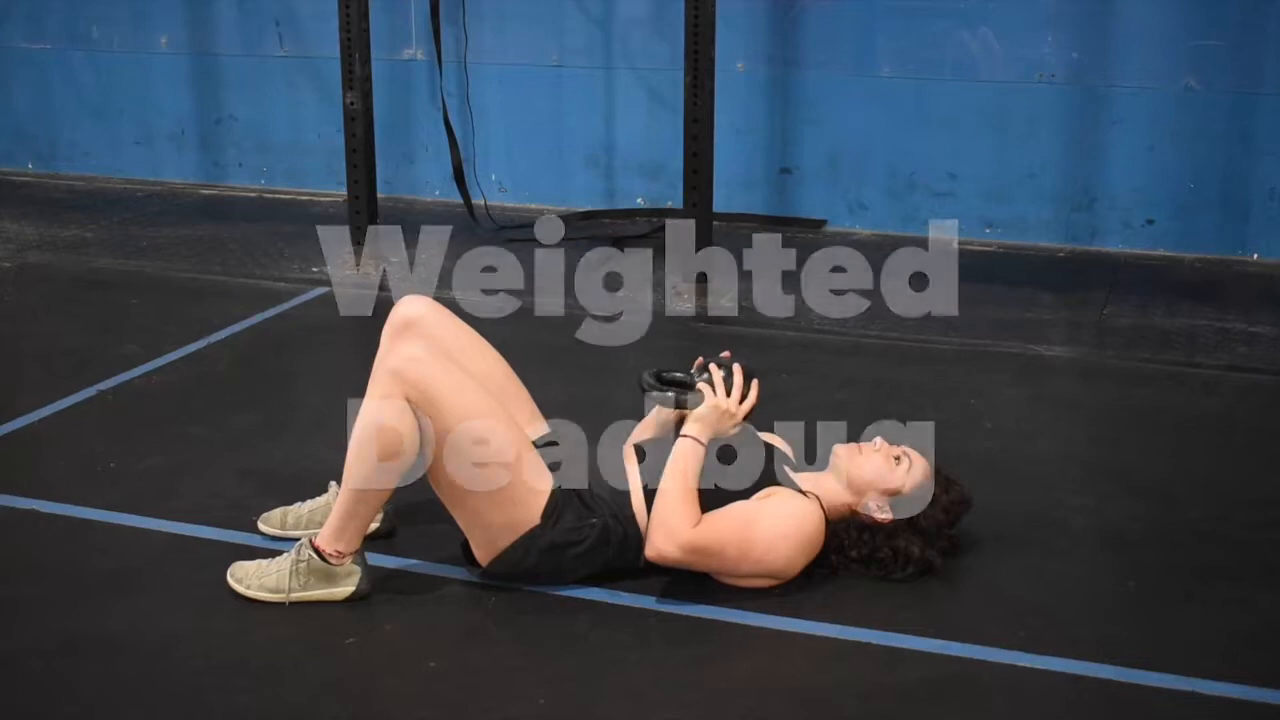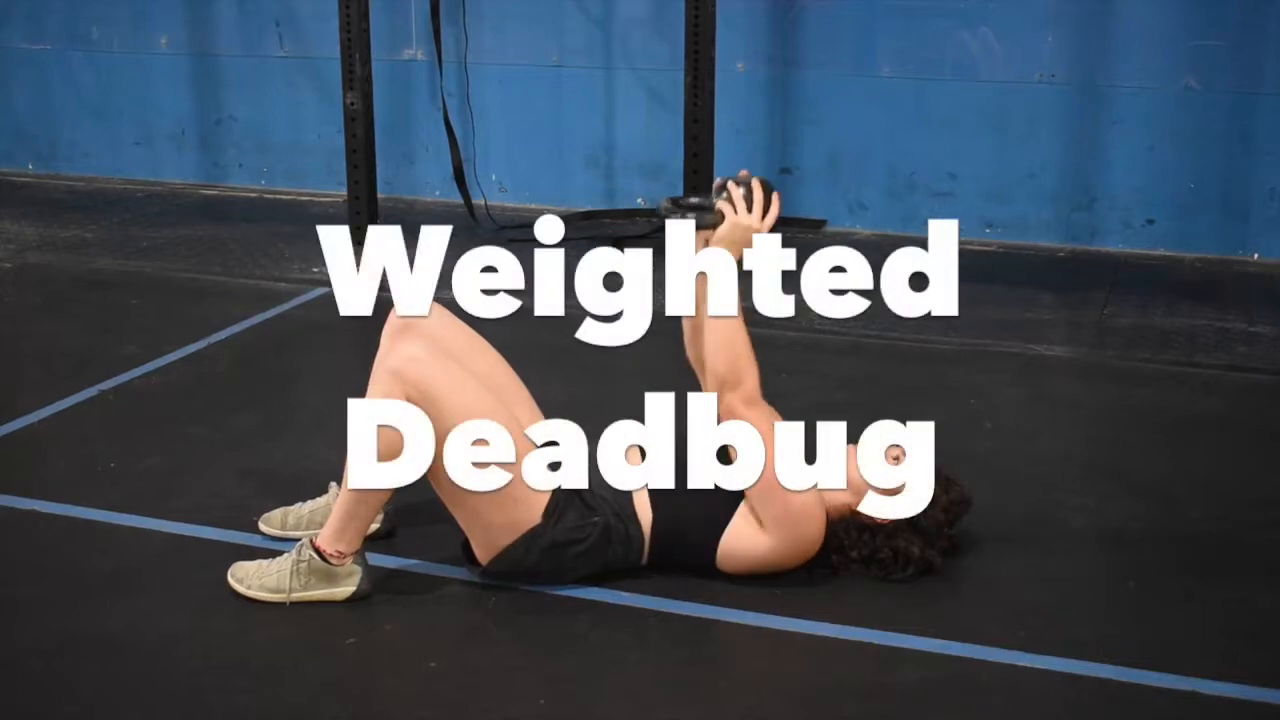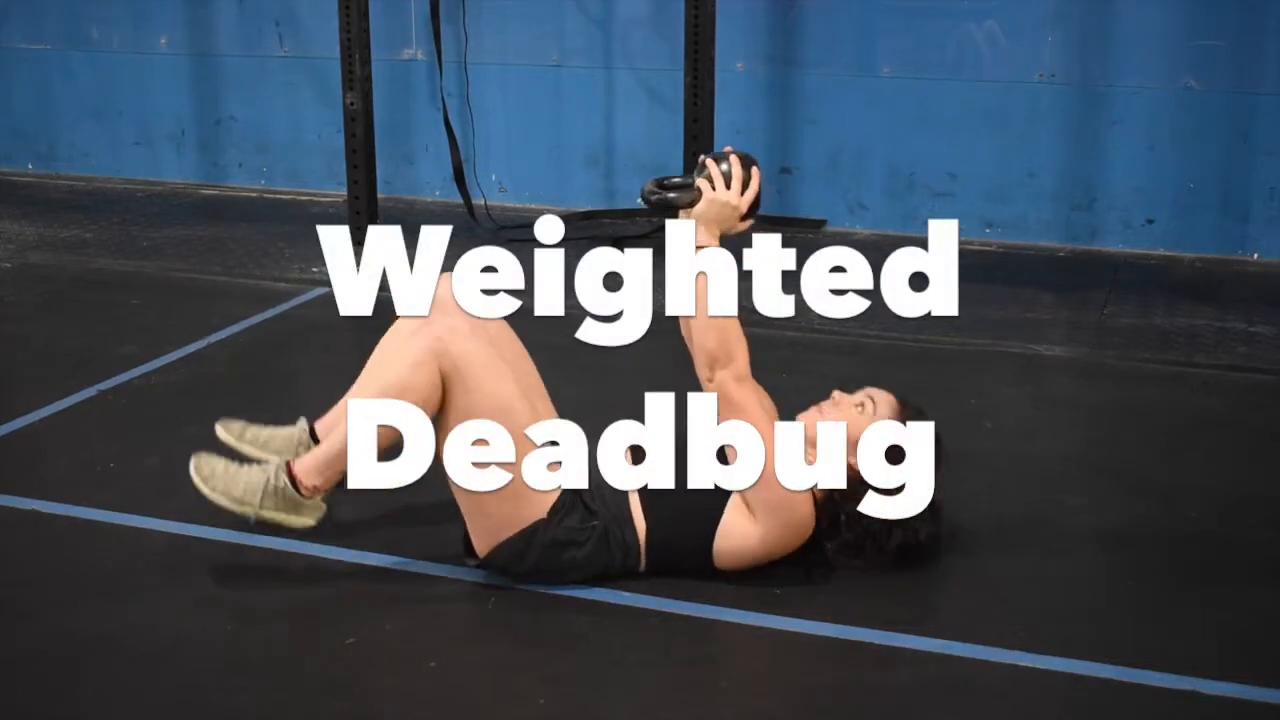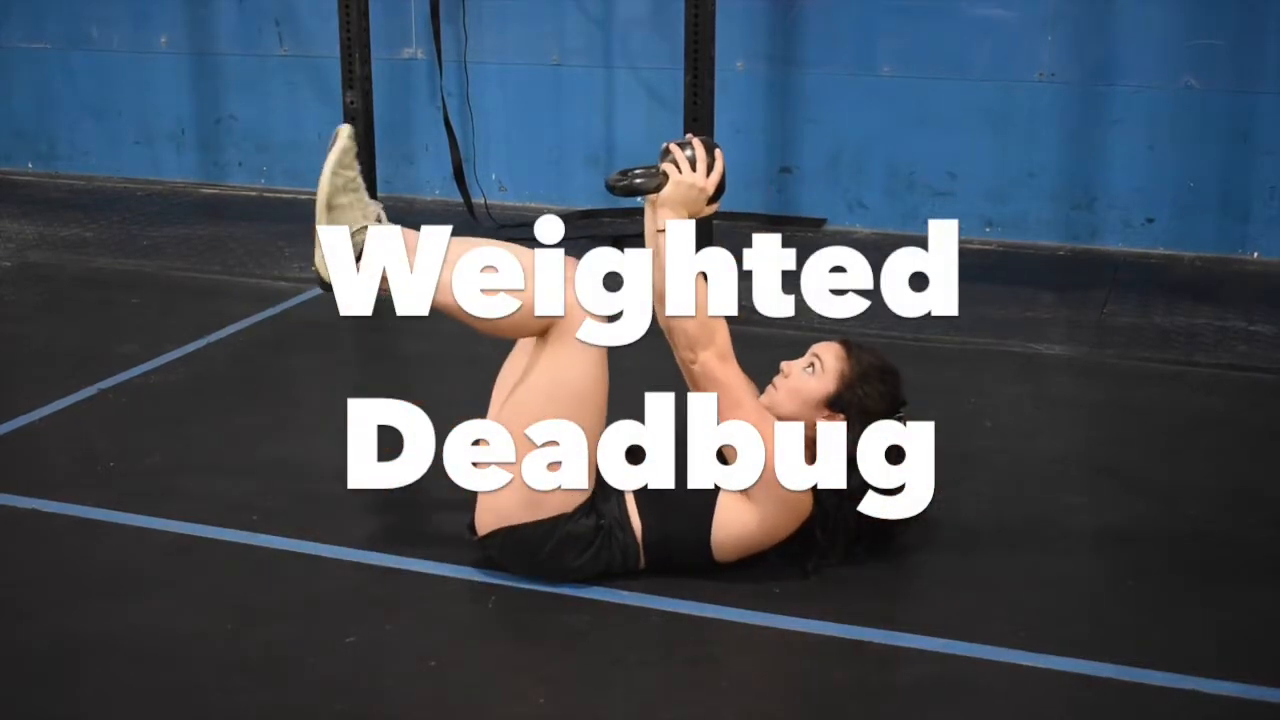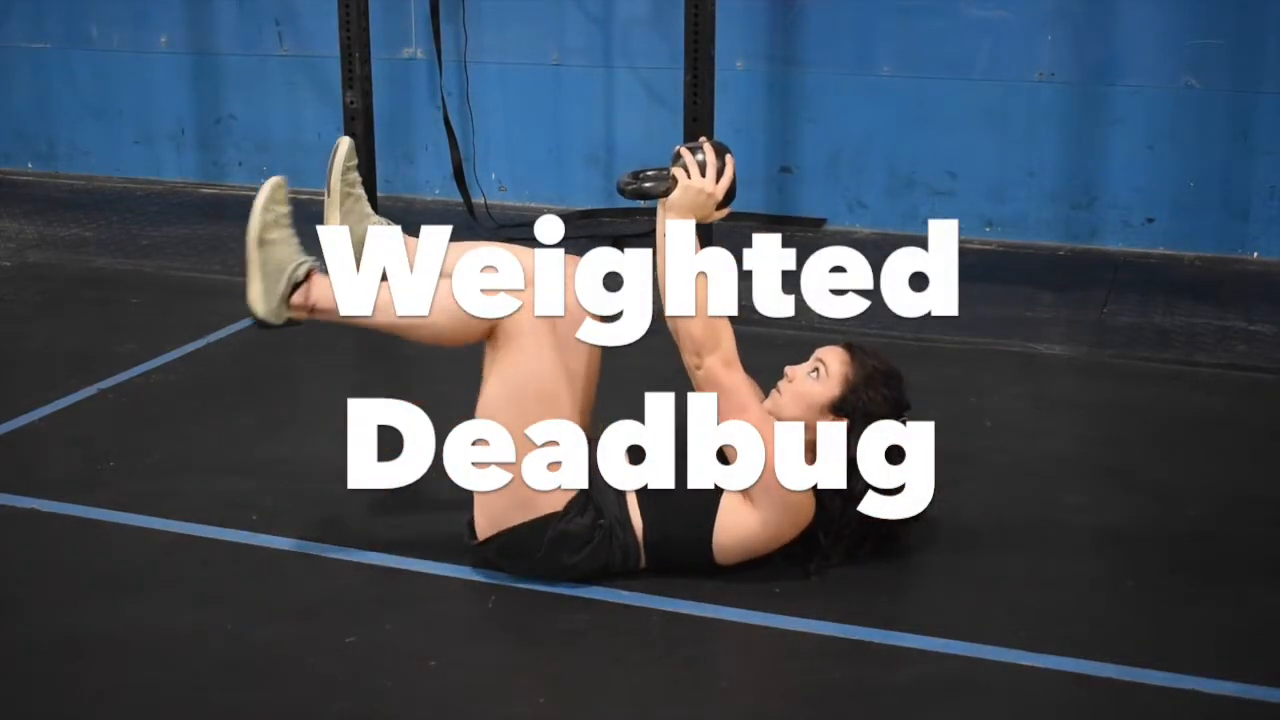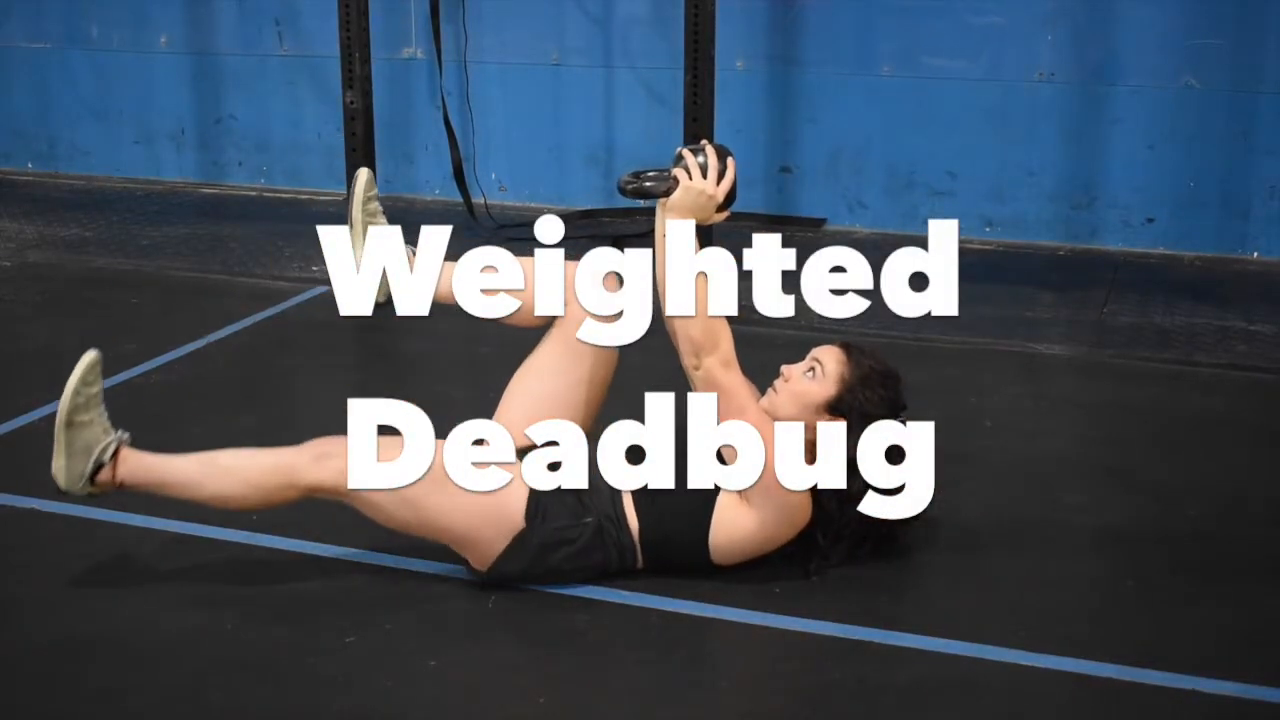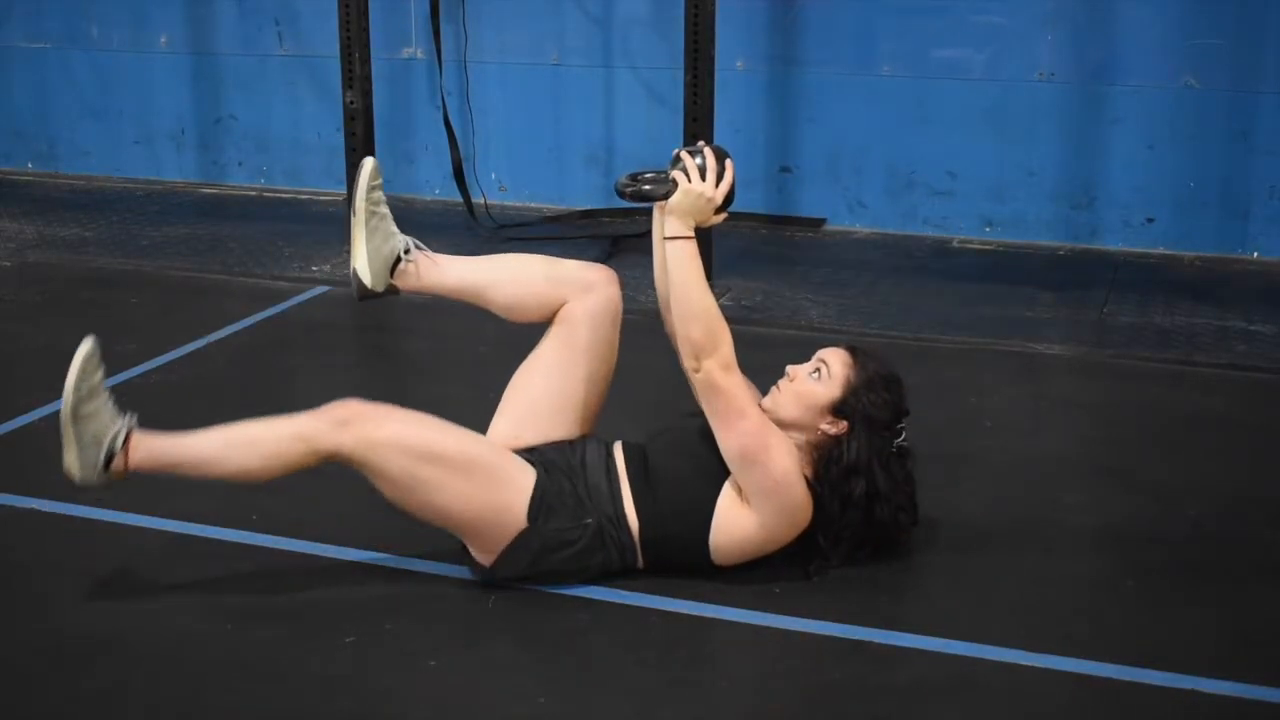
dt=0.7s
person 1, frame 1
left shoulder: (797, 528)
right shoulder: (783, 463)
left elbow: (666, 541)
left wrist: (696, 431)
right wrist: (676, 404)
left hip: (548, 531)
right hip: (560, 461)
left knee: (407, 368)
right knee: (415, 315)
left ankle: (330, 558)
right ankle: (357, 499)
person 1, frame 2
left shoulder: (798, 527)
left elbow: (736, 397)
right elbow: (706, 365)
left wrist: (728, 257)
right wrist: (705, 249)
left hip: (553, 533)
right hip: (564, 475)
left knee: (406, 366)
right knee: (414, 322)
left ankle: (330, 559)
right ankle: (358, 500)
person 1, frame 3
left shoulder: (790, 513)
right shoulder: (774, 461)
left elbow: (726, 374)
right elbow: (714, 359)
left wrist: (706, 235)
right wrist: (690, 230)
left hip: (549, 535)
right hip: (561, 486)
left knee: (444, 340)
right knee: (446, 295)
left ankle: (301, 485)
right ankle: (315, 444)
person 1, frame 4
left shoulder: (786, 490)
right shoulder: (767, 446)
left elbow: (704, 357)
right elbow: (689, 341)
left wrist: (672, 221)
right wrist: (660, 218)
left hip: (546, 537)
right hip: (550, 511)
left knee: (571, 295)
right knee: (565, 288)
left ankle: (367, 257)
person 1, frame 5
left shoulder: (787, 497)
right shoulder: (775, 456)
left elbow: (708, 362)
right elbow: (712, 355)
left wrist: (679, 223)
right wrist: (674, 223)
left hip: (547, 535)
right hip: (566, 494)
left knee: (515, 301)
right knee: (569, 280)
left ankle: (301, 290)
person 1, frame 6
left shoulder: (783, 496)
right shoulder: (758, 447)
left elbow: (707, 362)
right elbow: (705, 356)
left wrist: (683, 225)
right wrist: (671, 222)
left hip: (543, 529)
right hip: (542, 475)
left knee: (324, 463)
right knee: (598, 292)
left ankle: (114, 466)
person 1, frame 7
left shoulder: (785, 498)
right shoulder: (761, 446)
left elbow: (709, 367)
right elbow: (703, 351)
left wrist: (679, 228)
right wrist: (670, 221)
left hip: (544, 528)
right hip: (548, 470)
left knee: (347, 423)
right knee: (593, 287)
left ankle: (126, 450)
right ankle: (403, 266)
